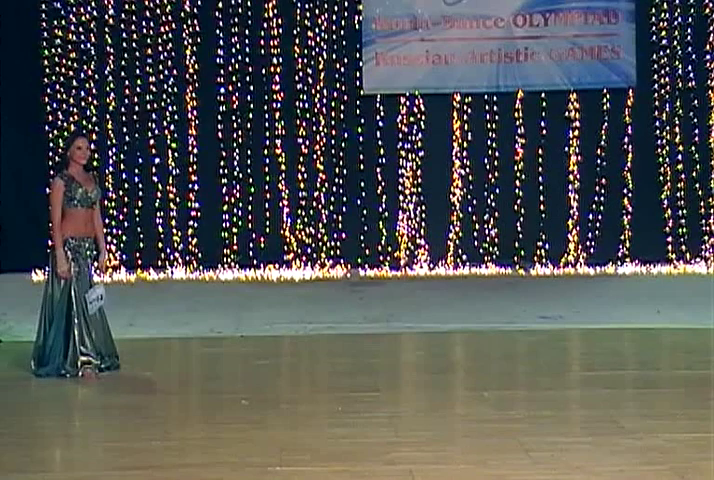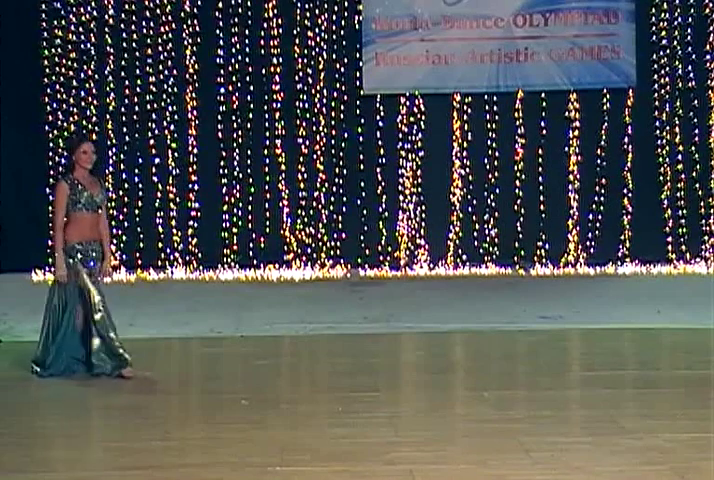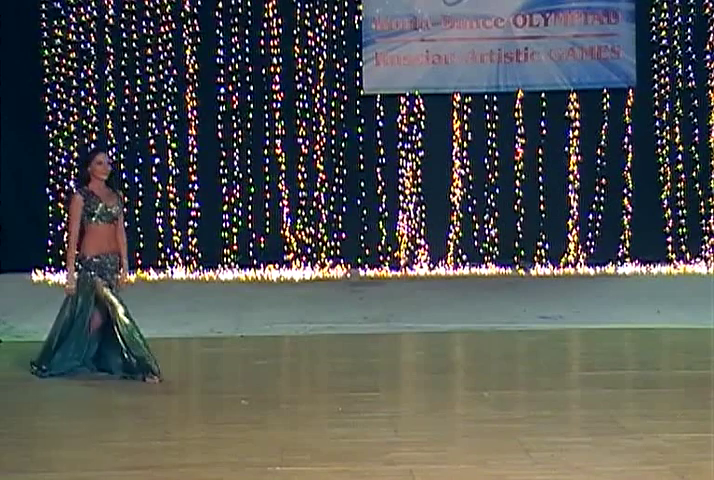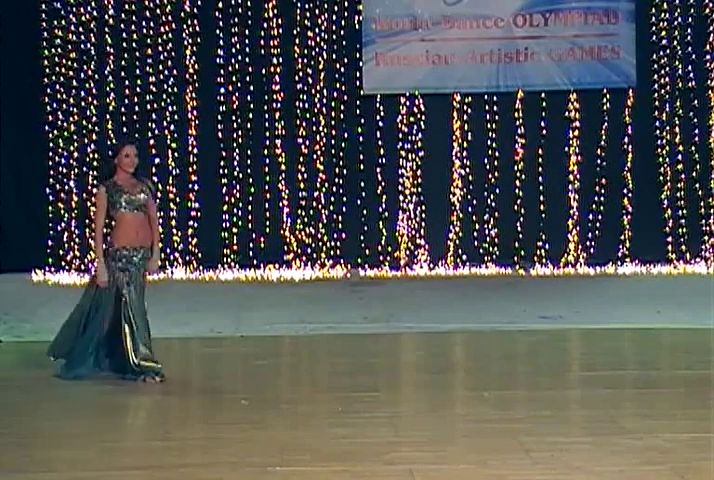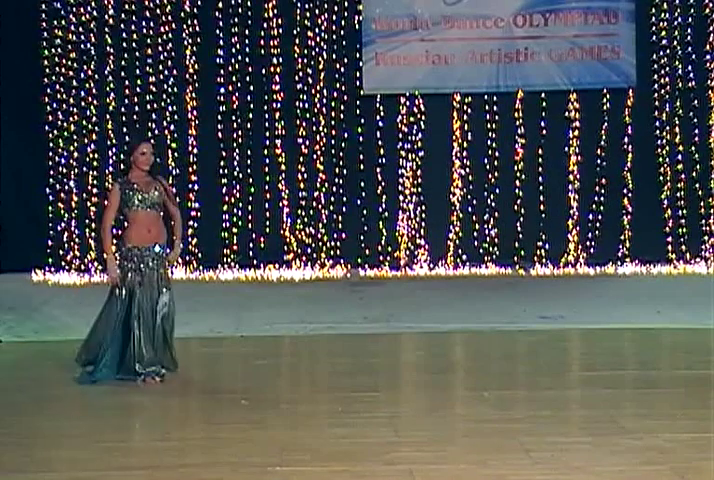
dt=0.3s
person 1, frame 1
left shoulder: (91, 179)
right shoulder: (61, 181)
right elbow: (55, 220)
left wrist: (102, 248)
right wrist: (59, 255)
left hip: (88, 246)
right hip: (68, 245)
left knee: (82, 301)
right knee: (73, 301)
left ankle: (83, 356)
right ankle: (78, 360)
person 1, frame 2
left shoulder: (97, 183)
right shoulder: (66, 184)
right elbow: (58, 224)
left wrist: (107, 254)
right wrist: (59, 259)
left hip: (93, 249)
right hip: (74, 250)
left knee: (82, 306)
right knee: (95, 303)
left ankle: (74, 357)
right ankle: (113, 360)
person 1, frame 3
left shoulder: (115, 195)
right shoulder: (81, 197)
left elbow: (120, 231)
right elbow: (73, 236)
left wrist: (124, 265)
right wrist: (70, 272)
left hip: (111, 261)
right hip: (90, 262)
left knee: (98, 315)
right knee: (116, 312)
left ankle: (70, 359)
right ankle: (142, 365)
person 1, frame 4
left shoulder: (144, 185)
right shoulder: (106, 189)
left elbow: (154, 220)
right elbow: (98, 229)
left wrist: (155, 252)
right wrist: (100, 263)
left hip: (142, 253)
right hip: (119, 254)
left knee: (116, 307)
right knee: (132, 309)
left ankle: (99, 356)
right ankle: (142, 365)
person 1, frame 5
left shoulder: (158, 183)
right shoulder: (120, 186)
left elbow: (174, 211)
right elbow: (106, 226)
left wrist: (177, 243)
right wrist: (111, 260)
left hip: (159, 251)
right hip: (132, 253)
left knee: (158, 307)
right knee: (138, 308)
left ankle: (156, 360)
right ankle: (145, 366)
